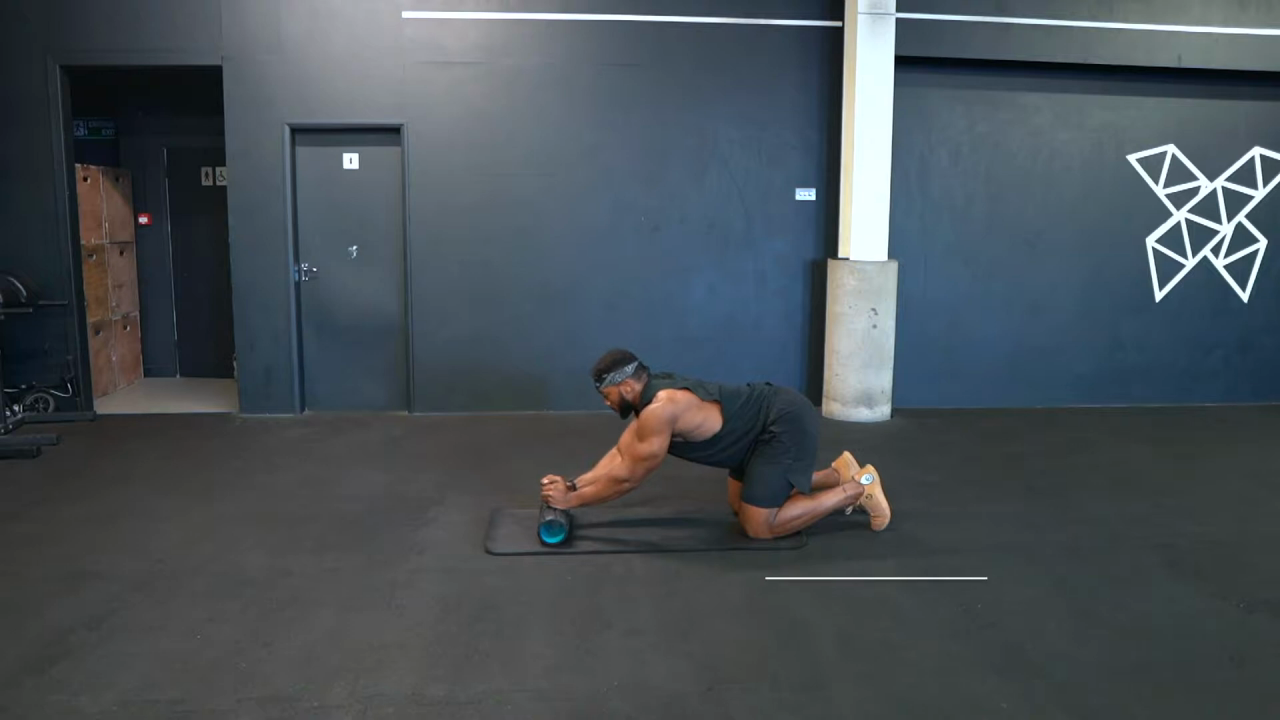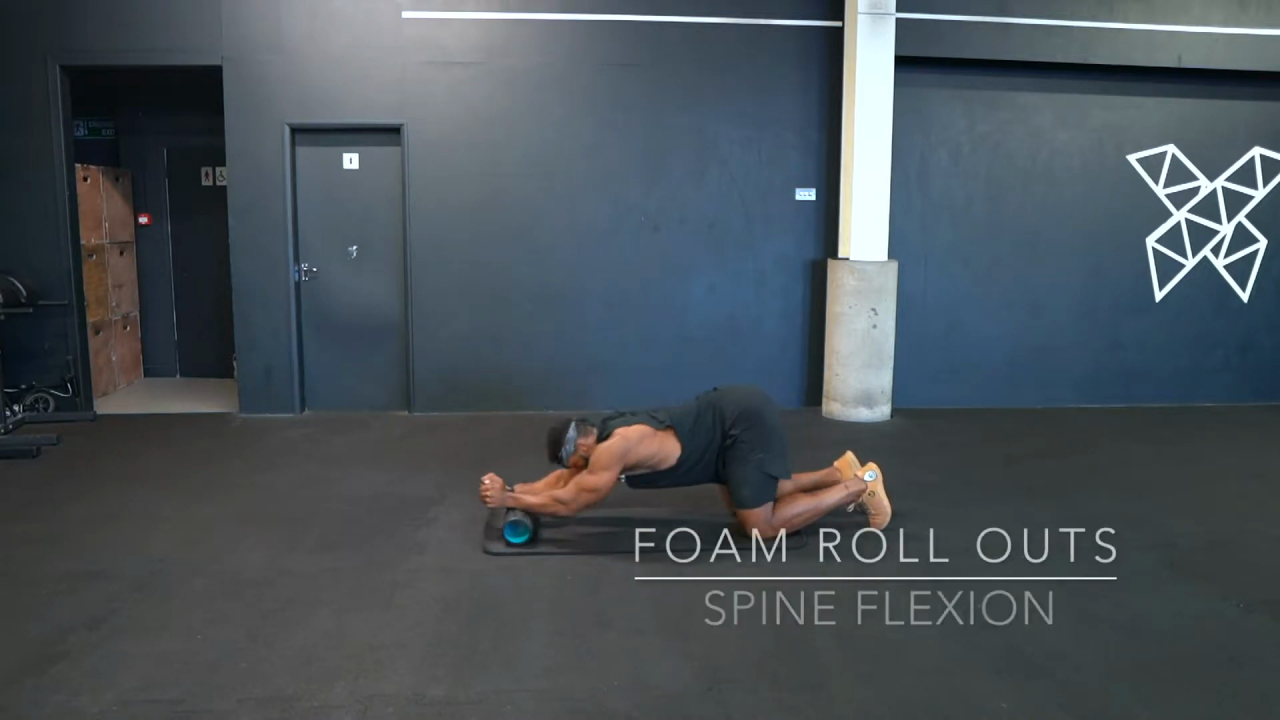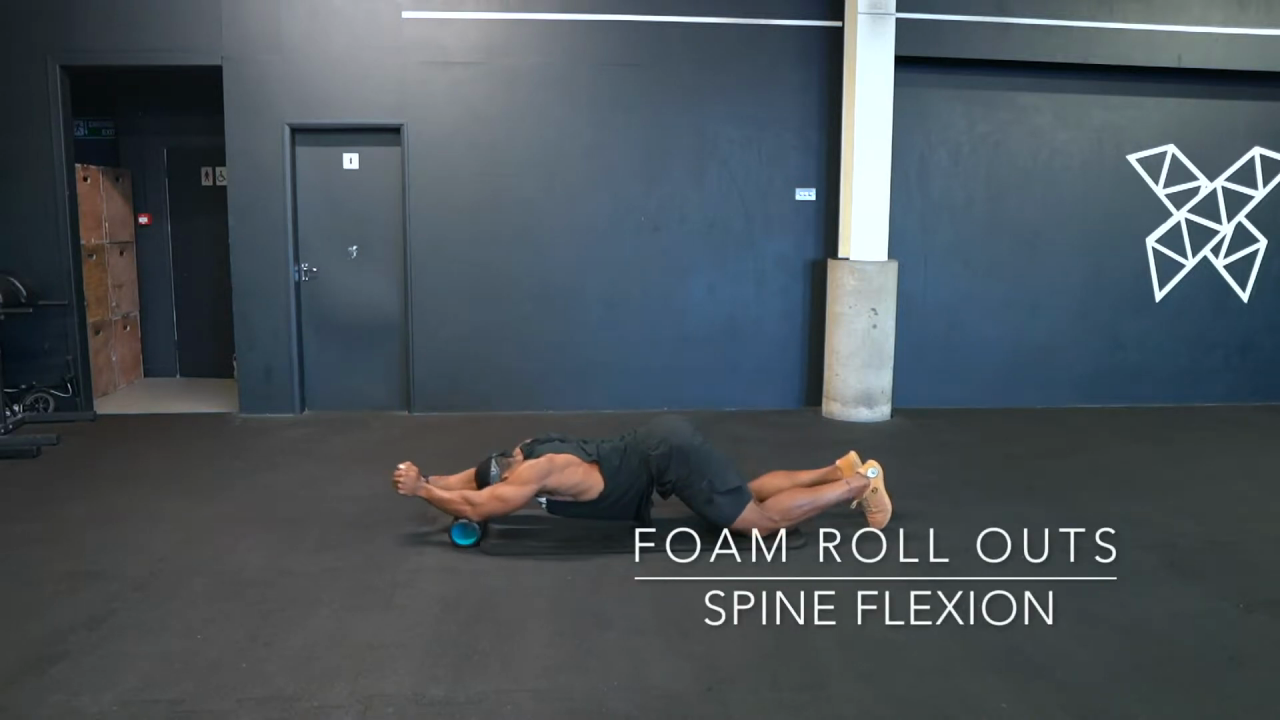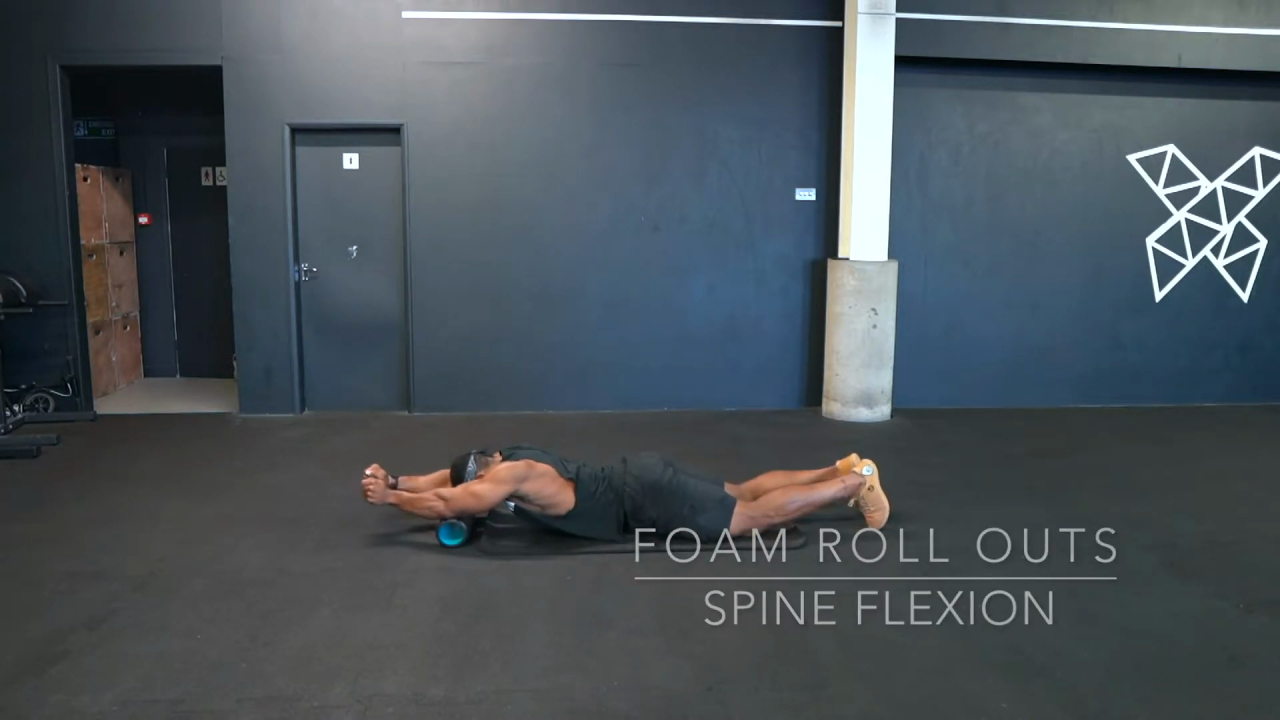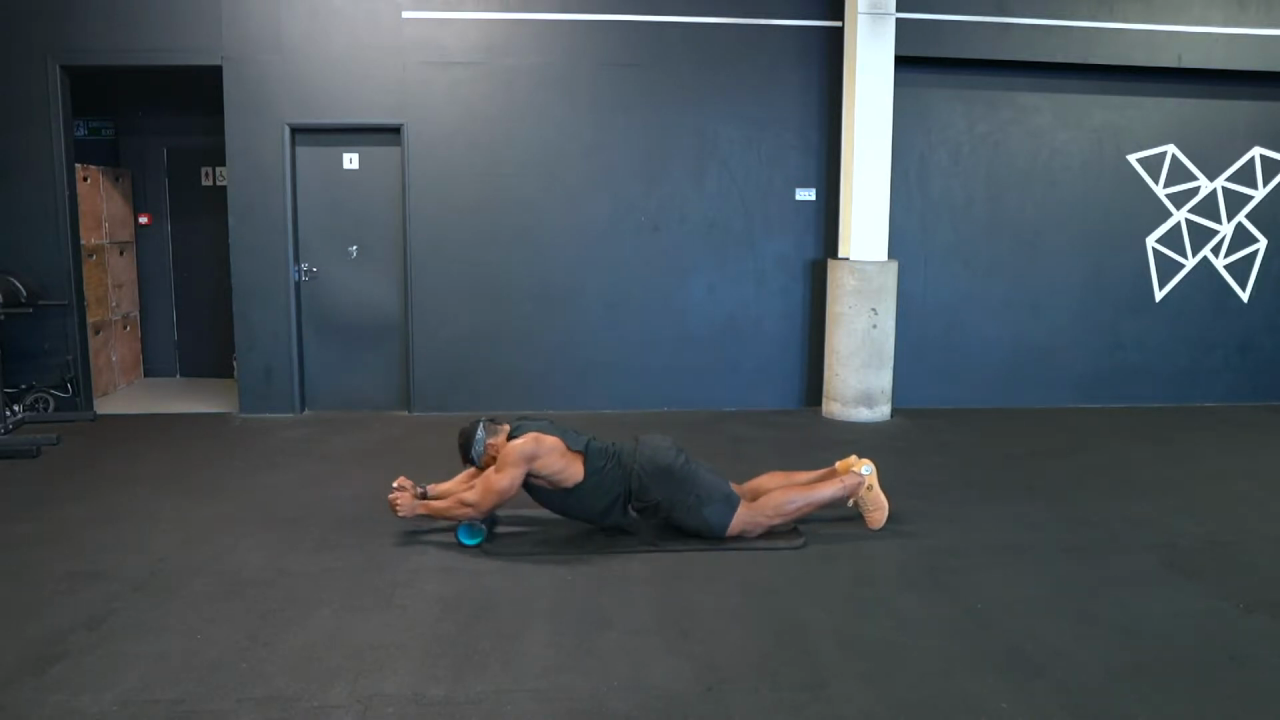
dt=1s
person 1, frame 1
left shoulder: (660, 411)
right shoulder: (655, 395)
left elbow: (627, 477)
right elbow: (620, 455)
left wrist: (571, 500)
right wrist: (573, 483)
left hip: (787, 424)
right hip: (772, 416)
left knee: (759, 525)
right knee: (740, 503)
left ankle: (857, 489)
right ankle: (838, 474)
person 1, frame 2
left shoulder: (615, 449)
right shoulder: (604, 436)
left elbow: (567, 502)
right elbow: (561, 479)
left wrist: (507, 499)
right wrist: (512, 489)
left hip: (745, 420)
right hip: (738, 411)
left knee: (761, 524)
right knee: (752, 498)
left ankle: (859, 485)
right ankle: (839, 471)
person 1, frame 3
left shoulder: (537, 472)
right shoulder: (528, 453)
left elbow: (475, 506)
right elbow: (475, 478)
left wrist: (420, 489)
right wrist: (429, 480)
left hip: (669, 455)
right hip: (665, 442)
left knee: (763, 519)
right knee: (750, 491)
left ankle: (860, 483)
right ankle: (841, 470)
person 1, frame 4
left shoulder: (511, 477)
right shoulder: (506, 460)
left elbow: (446, 503)
right elbow: (449, 478)
left wrist: (388, 497)
right wrist: (396, 480)
left hip: (647, 499)
right hip: (642, 479)
left knee: (755, 517)
right knee: (743, 492)
left ankle: (856, 481)
right ankle: (842, 470)
person 1, frame 5
left shoulder: (520, 450)
right shoulder: (519, 436)
left elbow: (477, 505)
right elbow: (472, 481)
left wrist: (419, 510)
right wrist: (424, 490)
left hip: (653, 479)
right hip: (650, 463)
left knee: (752, 521)
right knee: (743, 492)
left ankle: (853, 481)
right ankle: (841, 471)
